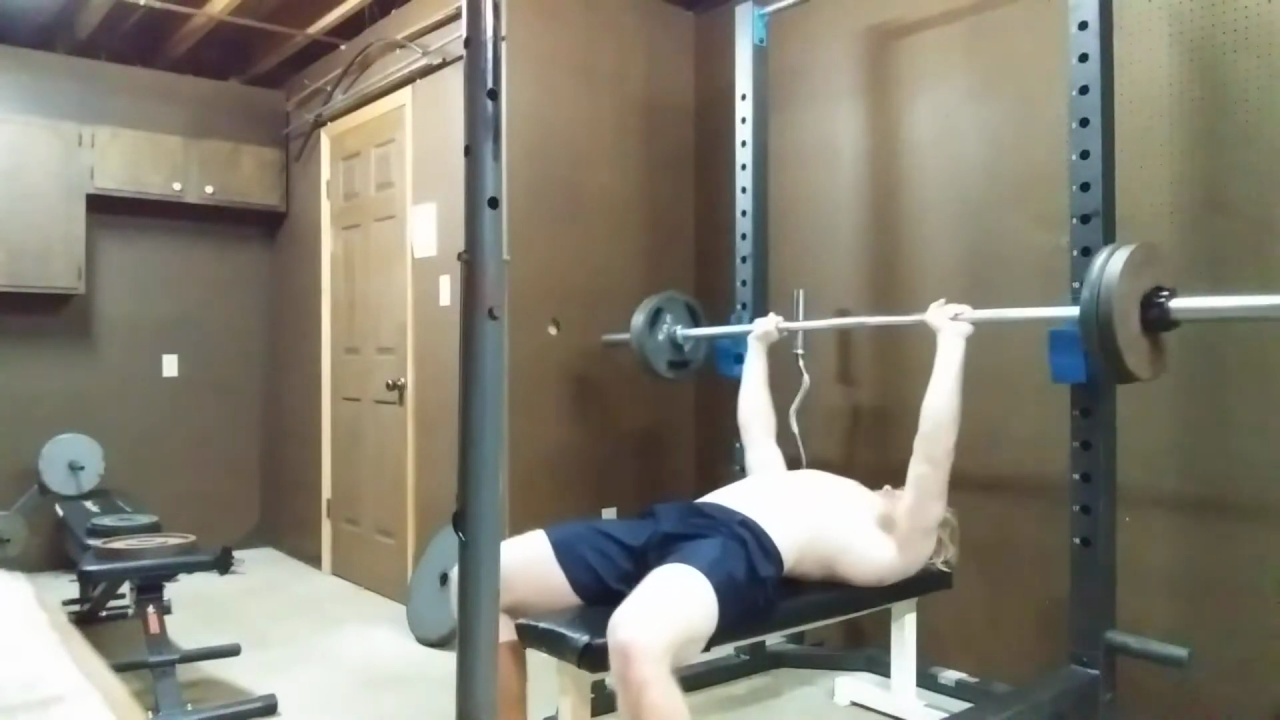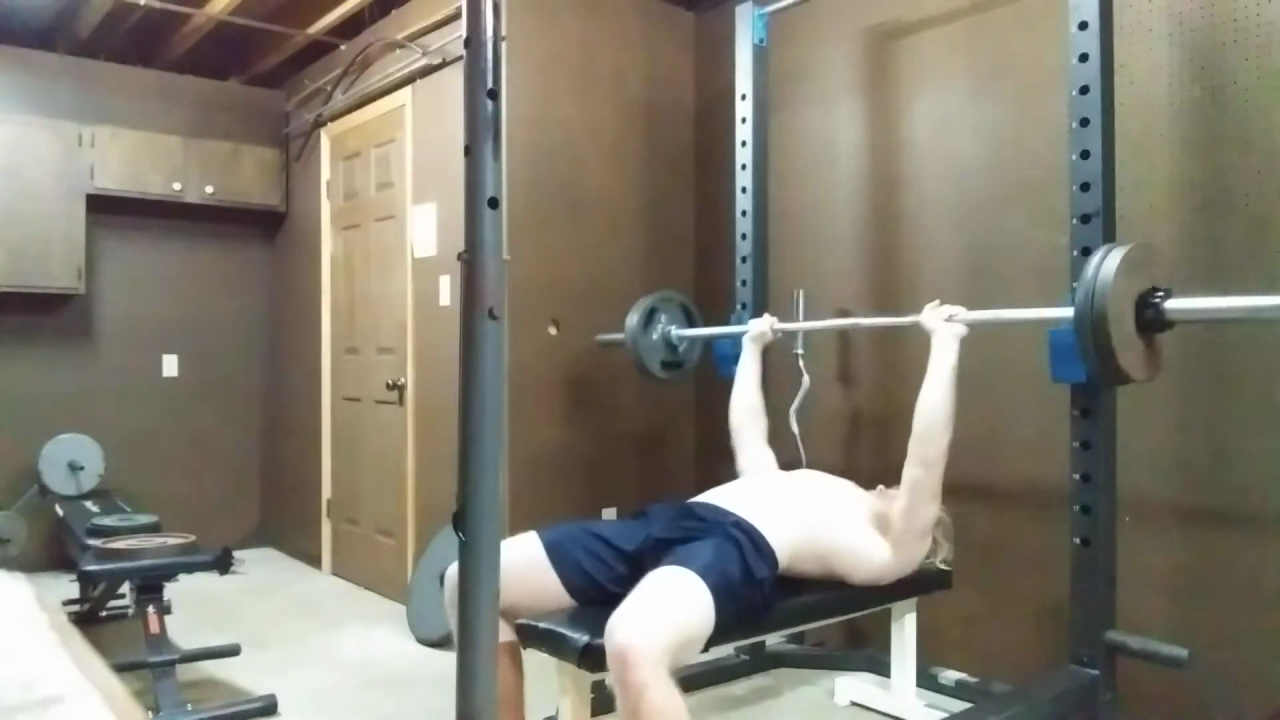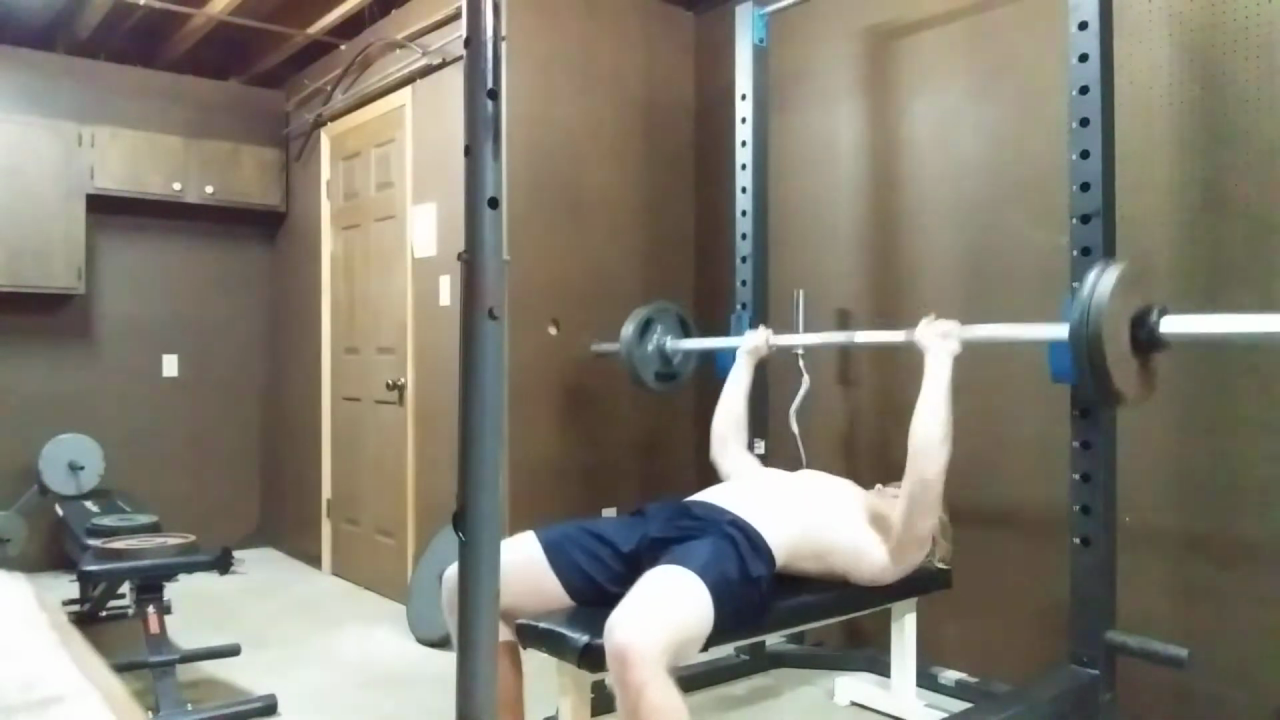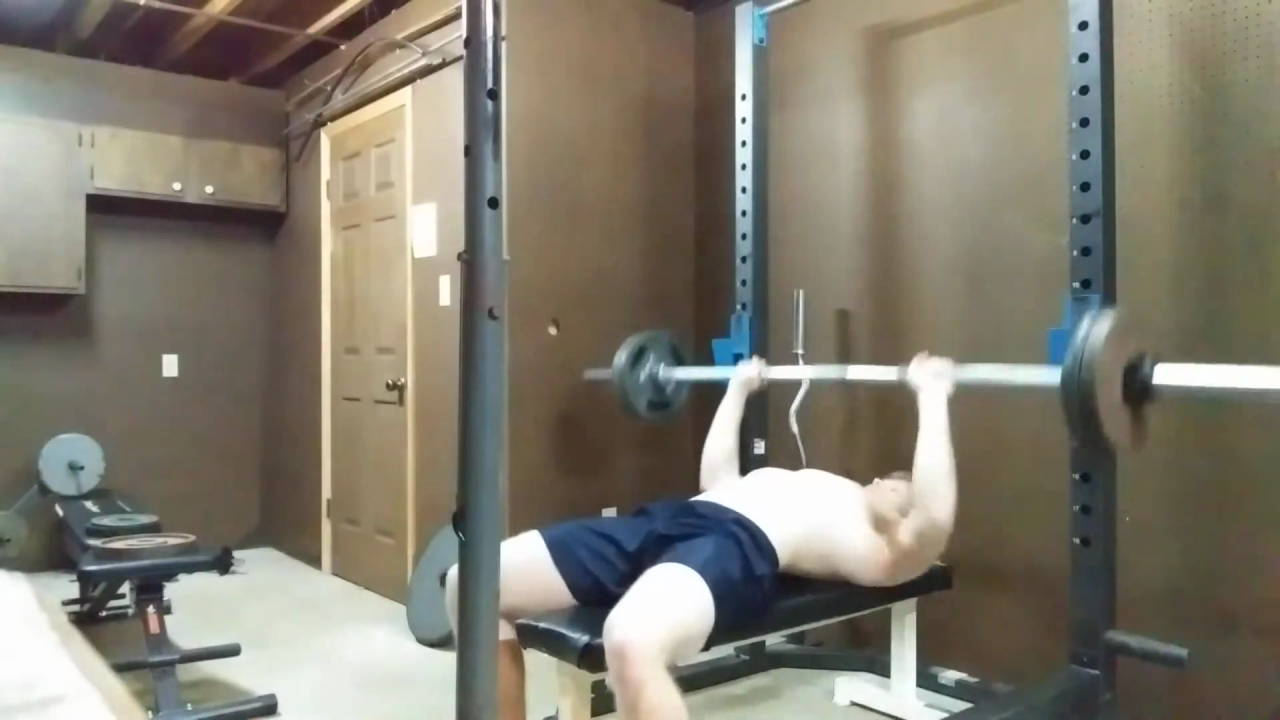
dt=0.1s
person 1, frame 1
left shoulder: (895, 552)
right shoulder: (823, 509)
left elbow: (932, 458)
right elbow: (757, 435)
left wrist: (950, 343)
right wrist: (758, 346)
left knee: (636, 643)
person 1, frame 2
left shoulder: (889, 552)
right shoulder: (821, 508)
left elbow: (926, 459)
right elbow: (748, 436)
left wrist: (943, 344)
right wrist: (752, 347)
left knee: (633, 647)
right knee: (467, 581)
person 1, frame 3
left shoulder: (888, 554)
right shoulder: (822, 513)
left elbow: (928, 477)
right elbow: (728, 452)
left wrist: (937, 362)
right wrist: (745, 360)
left knee: (633, 648)
right knee: (465, 584)
person 1, frame 4
left shoulder: (890, 556)
right shoulder: (824, 511)
left elbow: (935, 515)
right elbow: (717, 478)
left wrist: (931, 398)
right wrist: (738, 390)
left knee: (631, 642)
